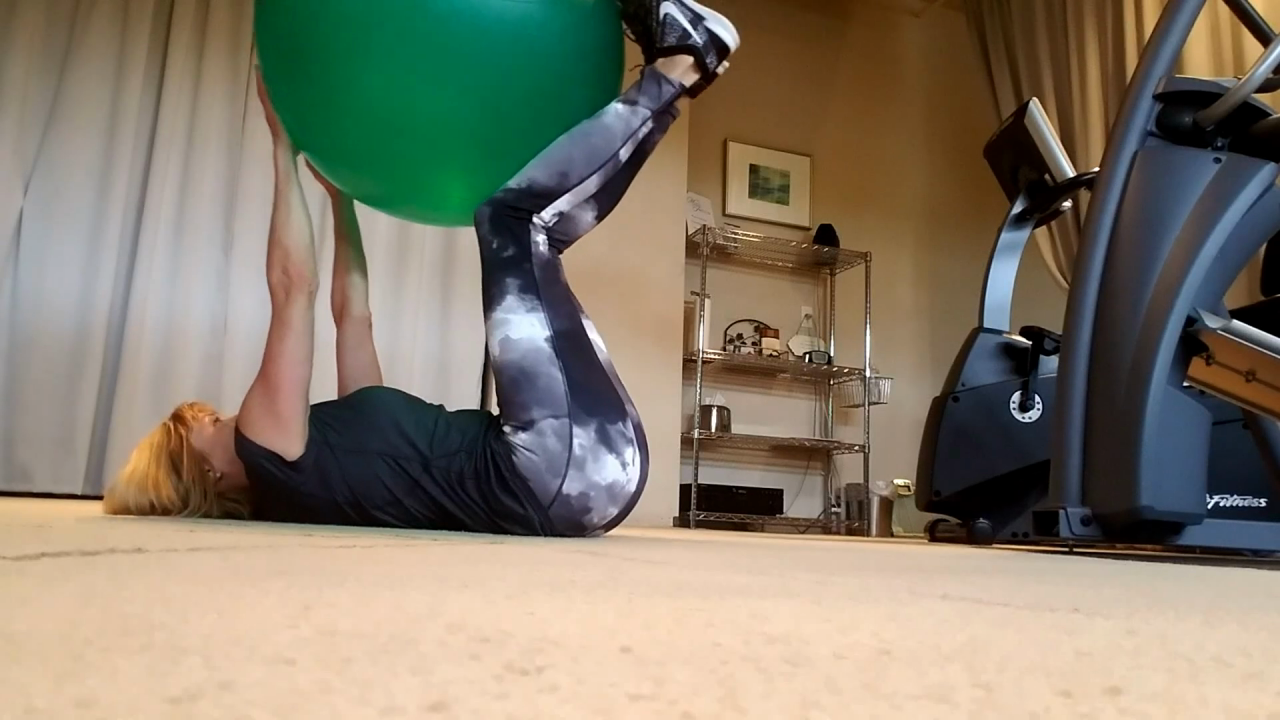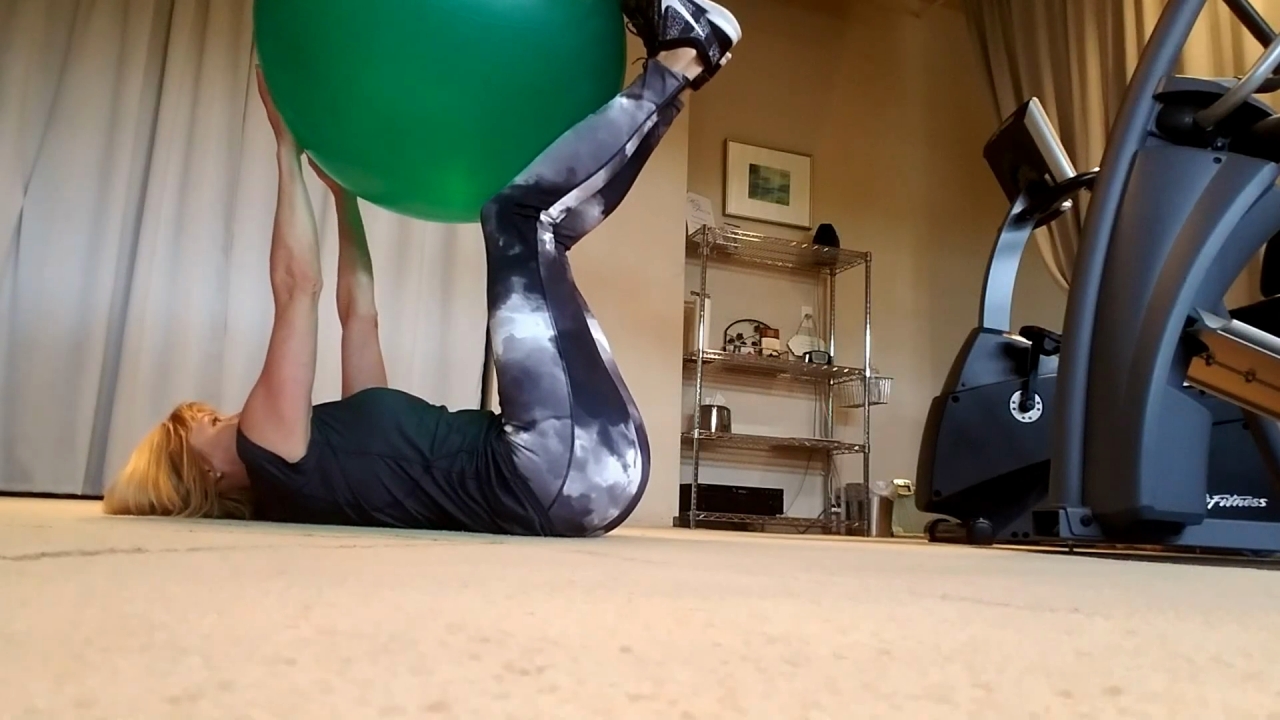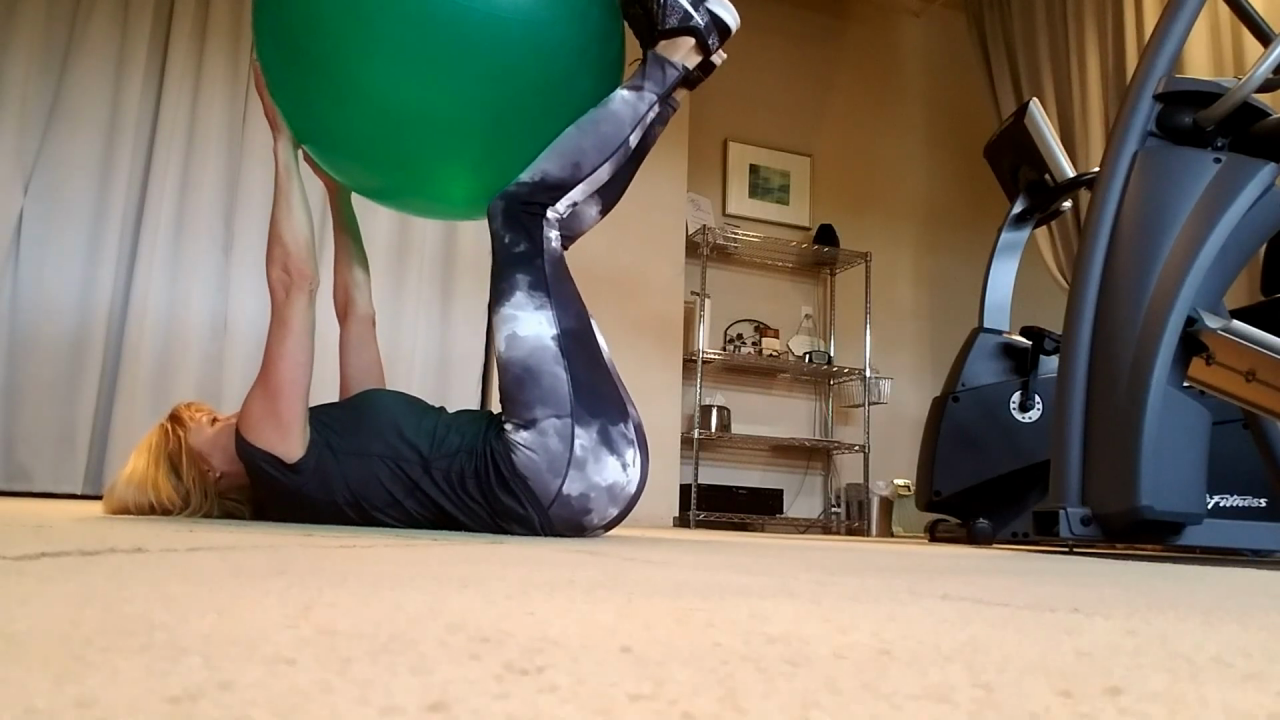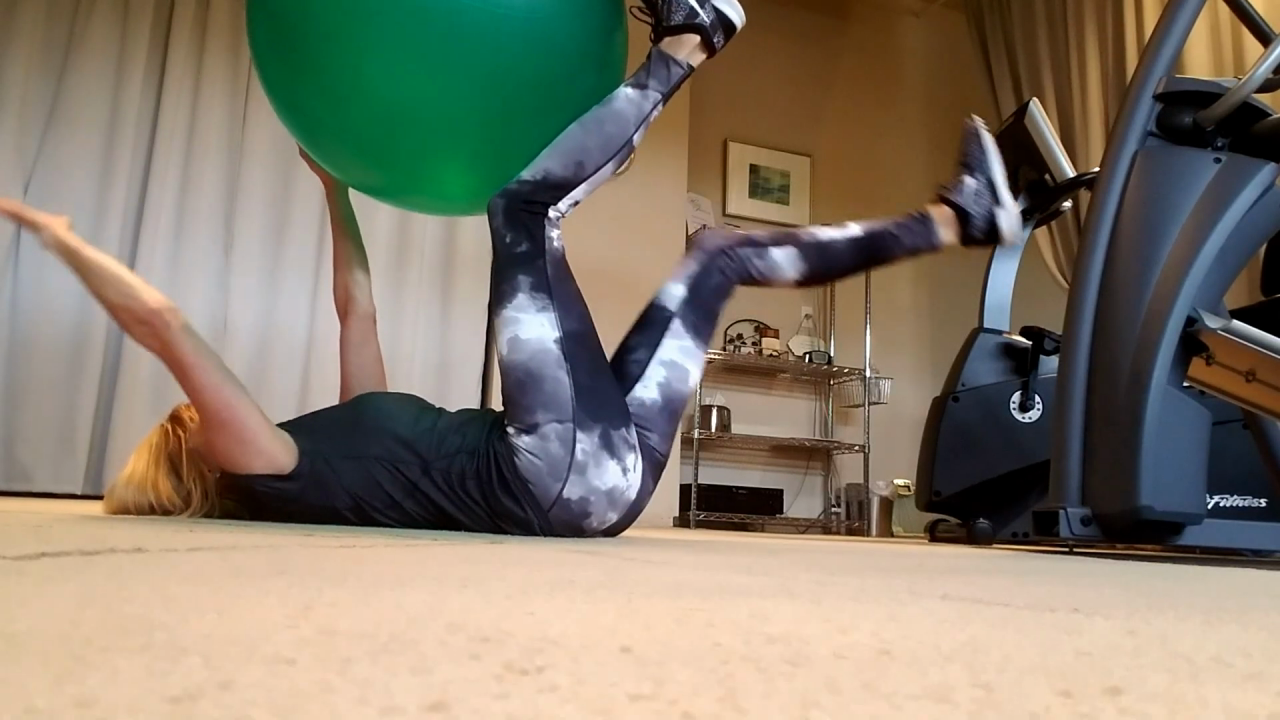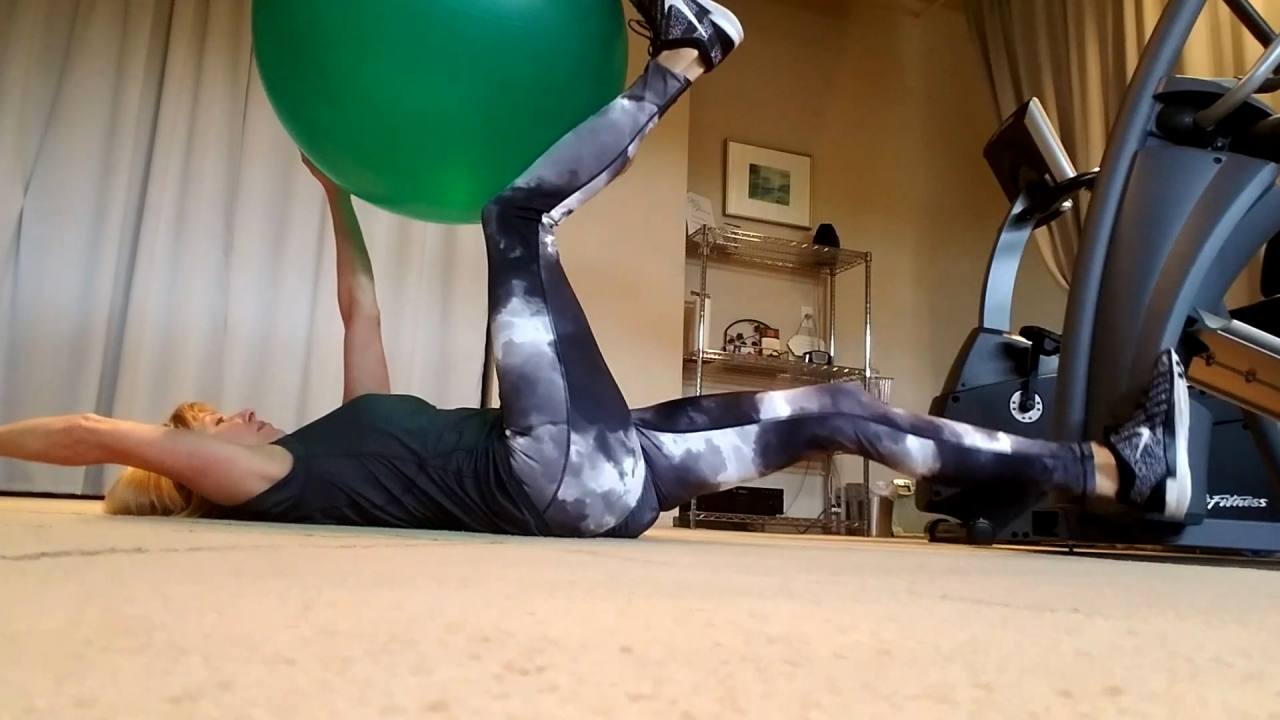
dt=1s
person 1, frame 1
left shoulder: (323, 441)
right shoulder: (270, 459)
left elbow: (350, 310)
right elbow: (293, 286)
left wrist: (340, 190)
right wrist: (283, 148)
left hip: (582, 466)
right hip: (564, 475)
left knee: (519, 231)
right knee: (510, 215)
left ankle: (671, 77)
right ankle: (673, 72)
person 1, frame 2
left shoulder: (325, 439)
right shoulder: (270, 454)
left elbow: (358, 310)
right elbow: (297, 286)
left wrist: (343, 190)
right wrist: (287, 147)
left hip: (589, 462)
right hip: (568, 474)
left knee: (535, 230)
right knee: (516, 211)
left ankle: (671, 78)
right ankle: (678, 60)
person 1, frame 3
left shoulder: (324, 442)
right shoulder: (269, 451)
left elbow: (356, 309)
right elbow: (293, 283)
left wrist: (338, 188)
right wrist: (283, 142)
left hip: (590, 459)
right hip: (565, 474)
left knee: (537, 228)
right knee: (522, 208)
left ankle: (671, 79)
person 1, frame 4
left shoulder: (332, 439)
right shoulder: (265, 468)
left elbow: (359, 312)
right elbow: (164, 325)
left wrist: (336, 192)
left hip: (595, 465)
right hip: (566, 474)
left knee: (718, 256)
right knee: (522, 208)
left ankle: (953, 217)
person 1, frame 5
left shoulder: (338, 436)
right shoulder: (270, 480)
left elbow: (360, 308)
right elbow: (114, 436)
left wrist: (339, 196)
left hip: (602, 472)
right hip: (562, 474)
left knee: (829, 407)
right knee: (516, 213)
left ankle: (1114, 469)
